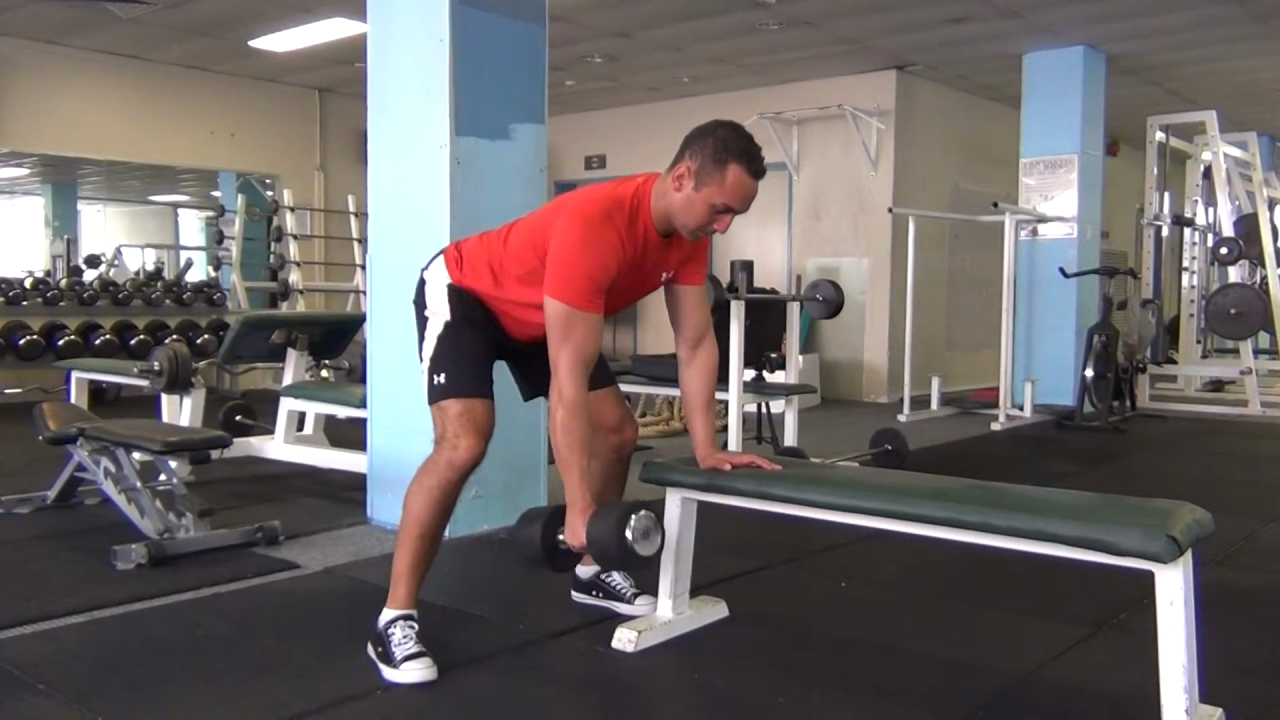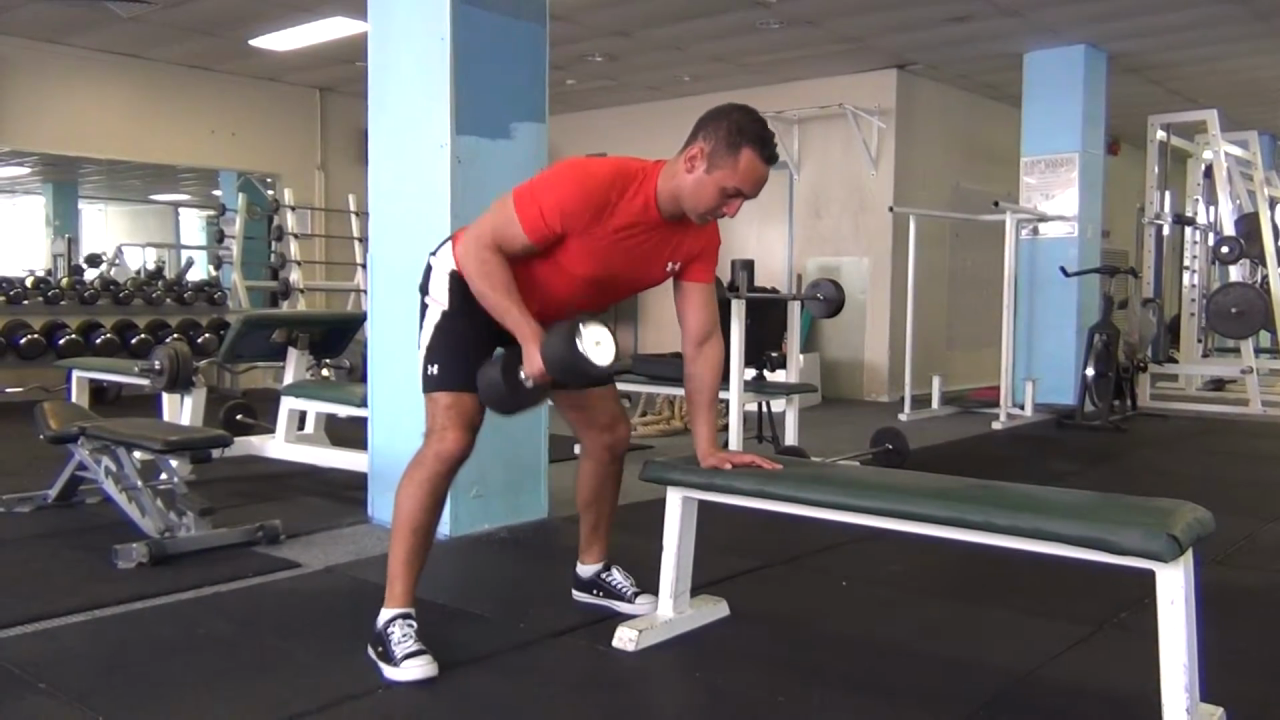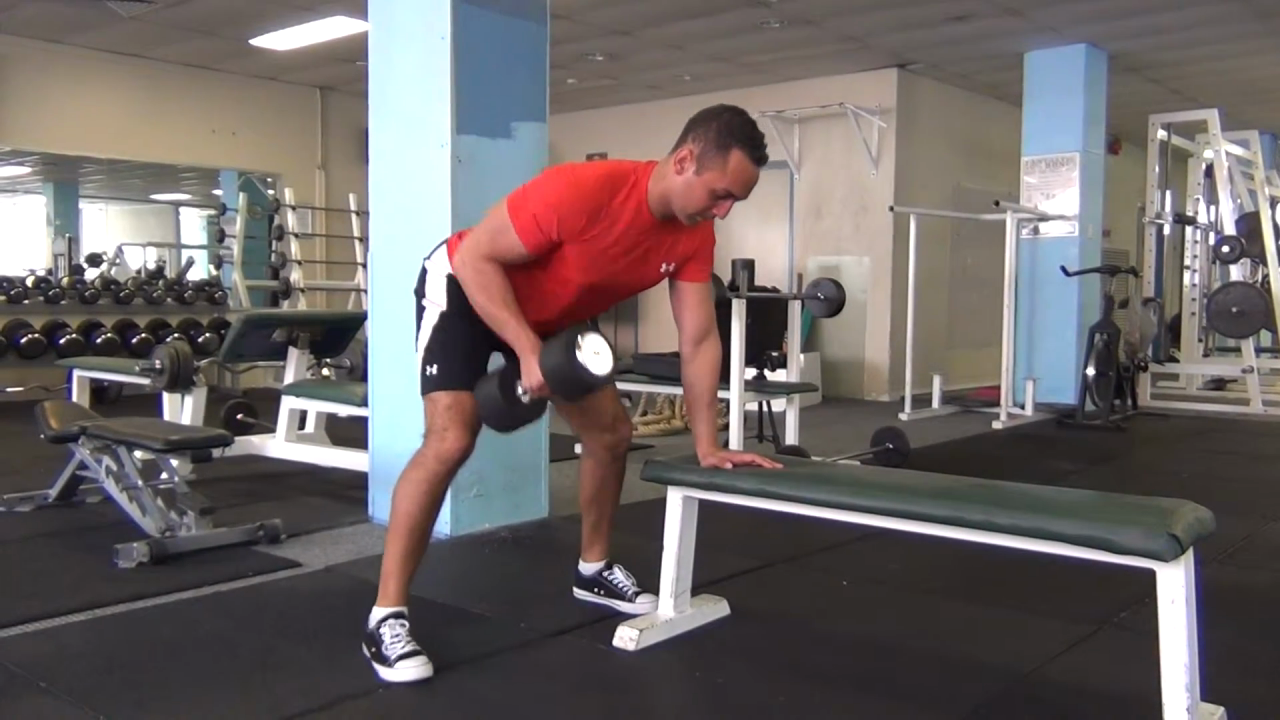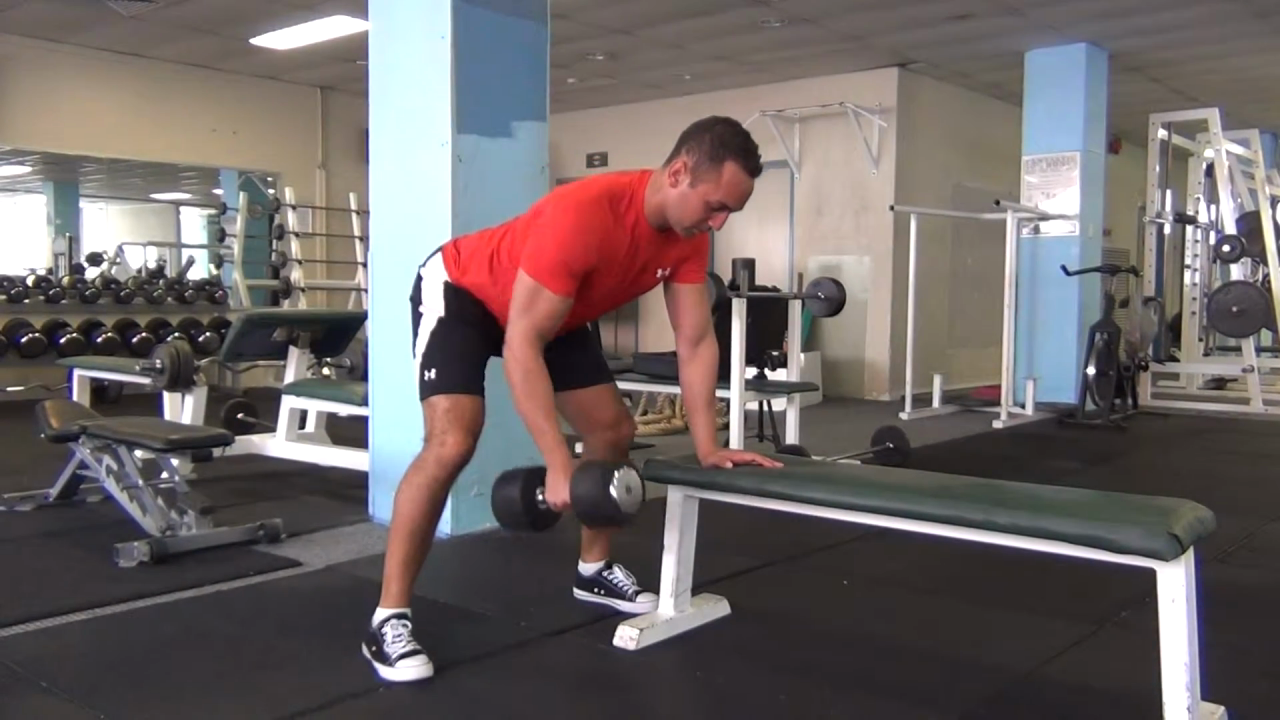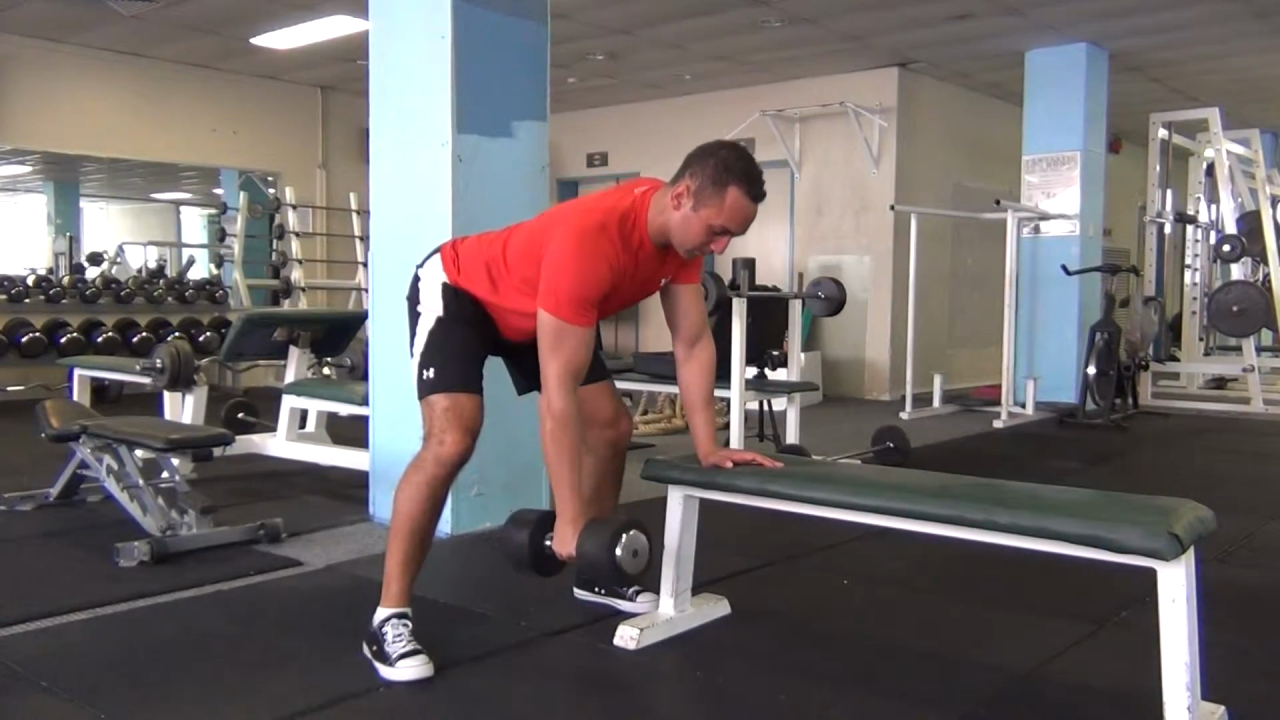
dt=0.4s
person 1, frame 1
left shoulder: (688, 233)
right shoulder: (593, 226)
left elbow: (695, 343)
right elbow: (569, 382)
left wrist: (706, 449)
right wrist: (578, 508)
left hip: (542, 315)
right hip: (462, 294)
left knee: (617, 433)
right knee: (463, 446)
left ankle: (592, 573)
right ankle: (395, 619)
person 1, frame 2
left shoulder: (700, 233)
right shoulder: (590, 185)
left elbow: (702, 339)
right elbow: (477, 245)
left wrist: (708, 446)
right wrist: (530, 339)
left hip: (557, 310)
right hip: (469, 284)
left knee: (612, 431)
right knee: (450, 439)
left ankle: (591, 570)
right ankle: (394, 616)
person 1, frame 3
left shoulder: (693, 234)
right shoulder: (582, 189)
left elbow: (699, 339)
right elbow: (473, 256)
left wrist: (707, 446)
right wrist: (528, 351)
left hip: (555, 314)
right hip: (466, 289)
left knee: (612, 433)
right knee: (451, 440)
left ankle: (593, 568)
right ankle: (387, 615)
person 1, frame 4
left shoulder: (688, 233)
right shoulder: (581, 213)
left elbow: (695, 340)
right elbow: (521, 343)
left wrist: (707, 447)
right wrist: (557, 464)
left hip: (553, 313)
right hip: (461, 294)
left knee: (616, 432)
right knee: (452, 443)
left ankle: (593, 569)
right ankle: (389, 617)
person 1, frame 5
left shoulder: (684, 232)
right shoulder: (588, 238)
left elbow: (693, 342)
right elbow: (558, 391)
left wrist: (708, 446)
right wrist: (569, 519)
left hip: (540, 312)
right hip: (456, 291)
left knee: (612, 427)
right knee: (451, 441)
left ankle: (594, 573)
right ankle: (389, 617)
